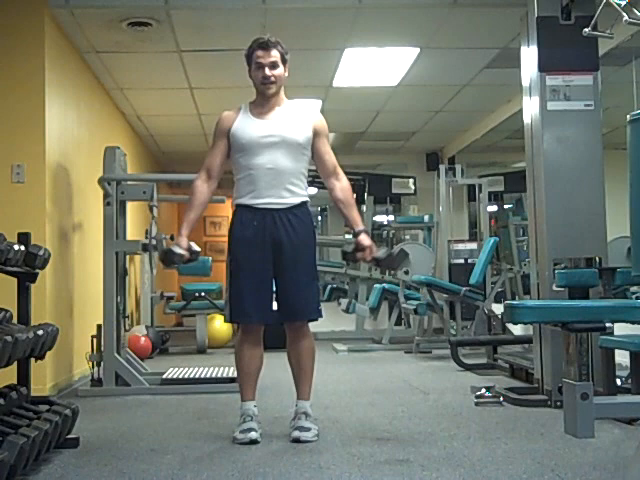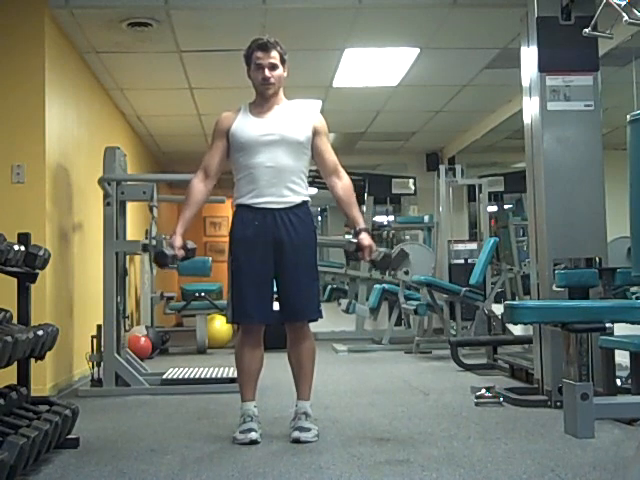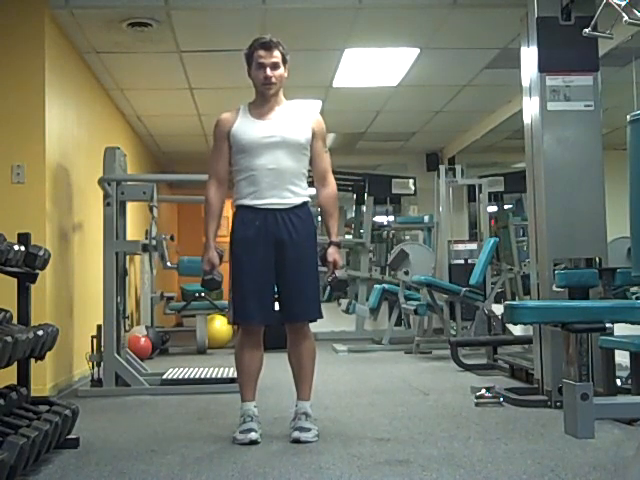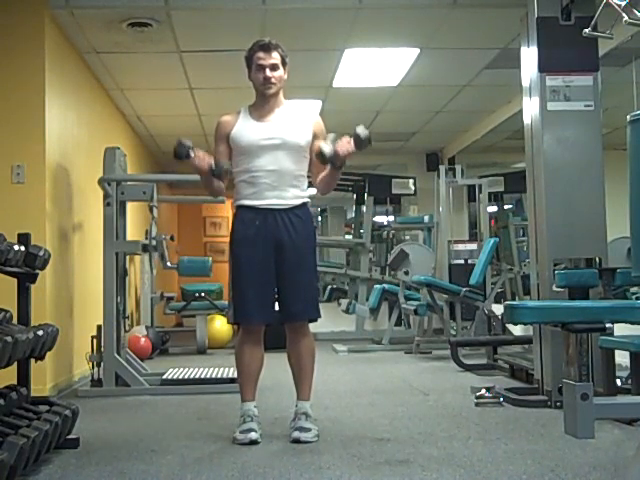
dt=1s
person 1, frame 1
left shoulder: (310, 118)
right shoulder: (230, 120)
left elbow: (335, 178)
right elbow: (207, 178)
left wrist: (359, 230)
right wrist: (183, 232)
left hip: (294, 220)
right hip: (249, 223)
left knee: (298, 321)
right knee: (249, 323)
left ankle: (303, 411)
right ankle: (248, 413)
person 1, frame 2
left shoulder: (309, 116)
right shoulder: (230, 121)
left elbow: (335, 176)
right elbow: (205, 177)
left wrist: (360, 228)
right wrist: (179, 229)
left hip: (296, 220)
right hip: (249, 222)
left knee: (299, 321)
right knee: (250, 323)
left ankle: (303, 411)
right ankle: (248, 413)
person 1, frame 3
left shoulder: (309, 119)
right shoulder: (229, 123)
left elbow: (325, 183)
right elbow: (216, 185)
left wrist: (334, 240)
right wrist: (209, 243)
left hip: (296, 221)
right hip: (250, 224)
left knee: (299, 322)
right knee: (250, 323)
left ankle: (303, 411)
right ankle: (248, 413)
person 1, frame 4
left shoulder: (309, 119)
right shoulder: (229, 124)
left elbow: (323, 185)
right elbow: (219, 189)
left wrist: (338, 163)
right wrist: (205, 170)
left hip: (295, 220)
right hip: (250, 223)
left knee: (298, 320)
right knee: (250, 321)
left ankle: (303, 411)
right ankle: (248, 412)
